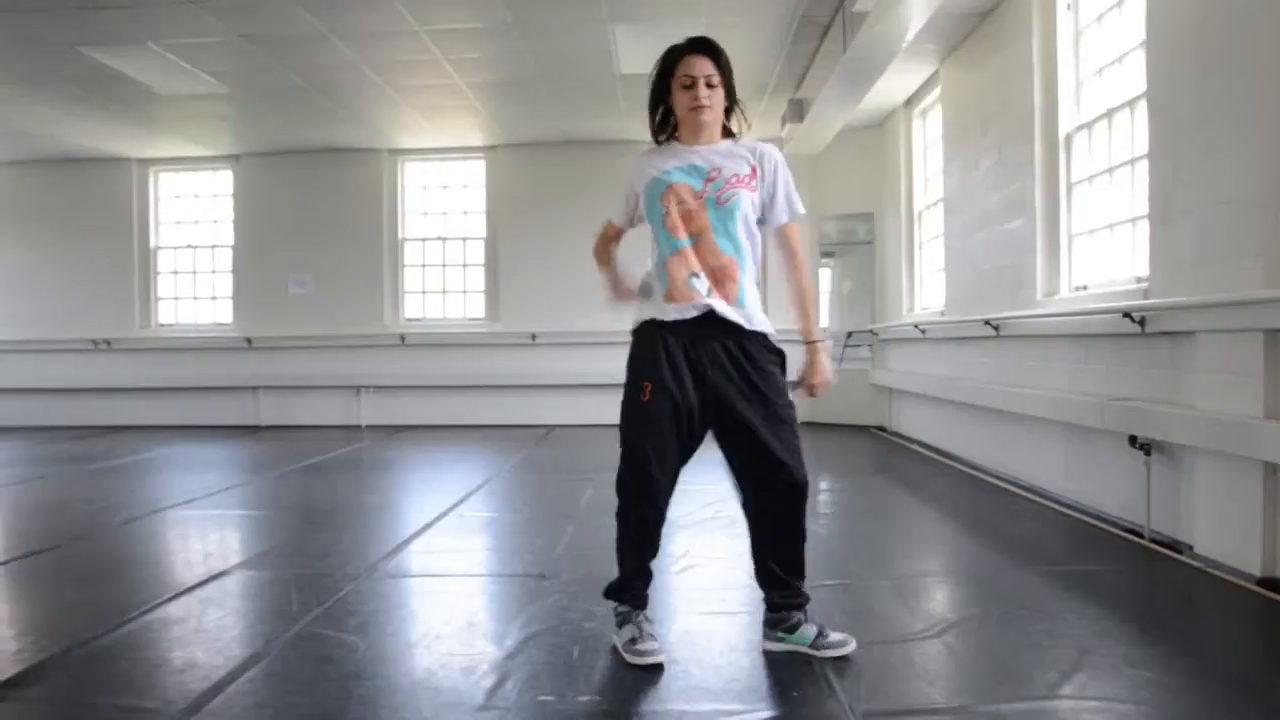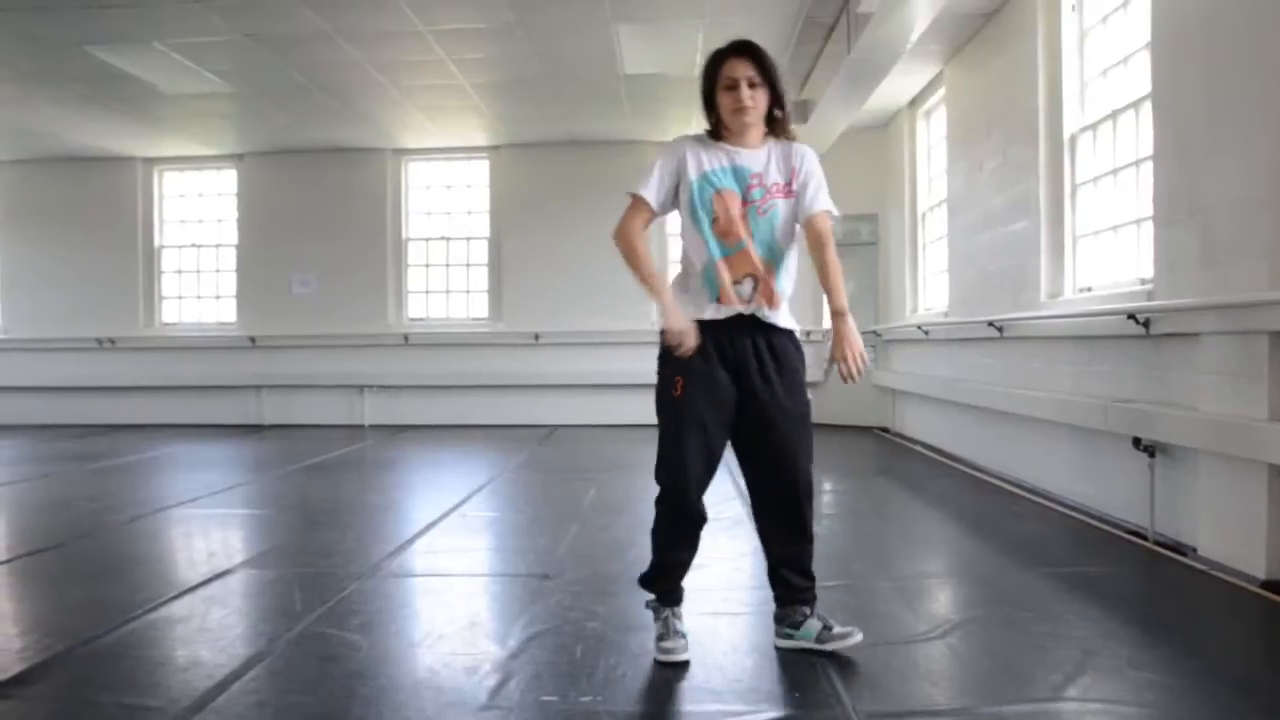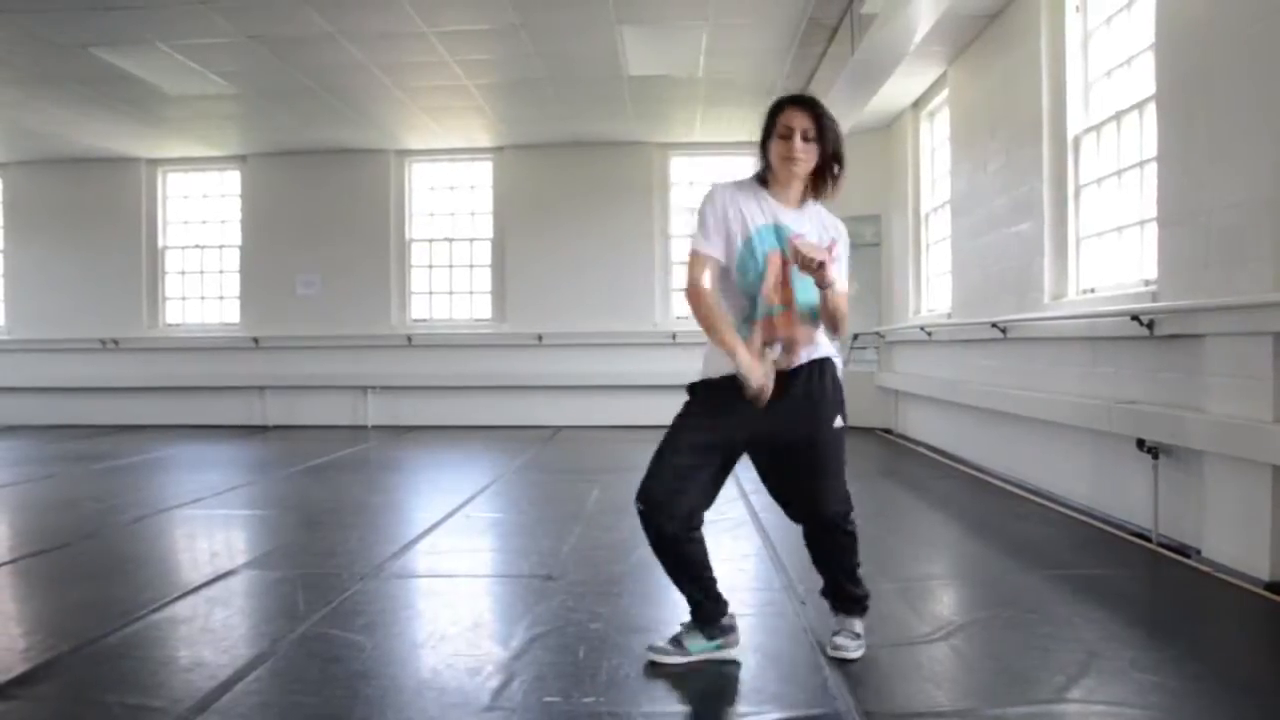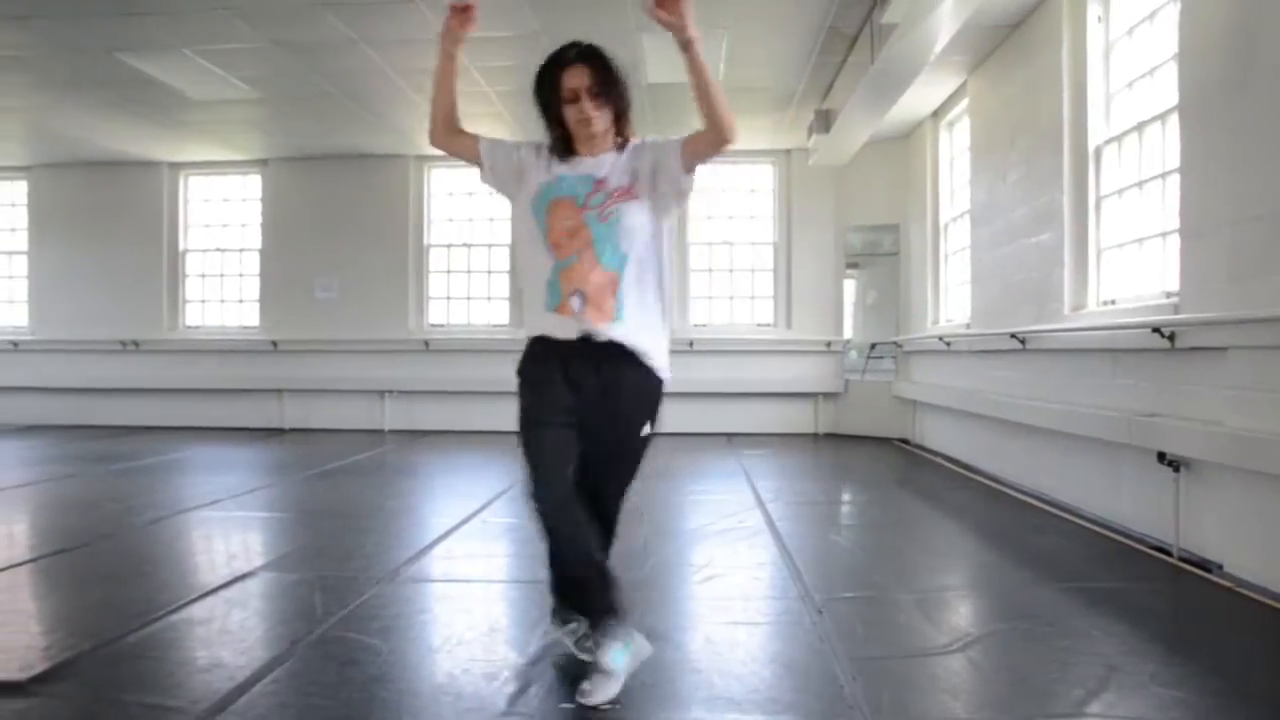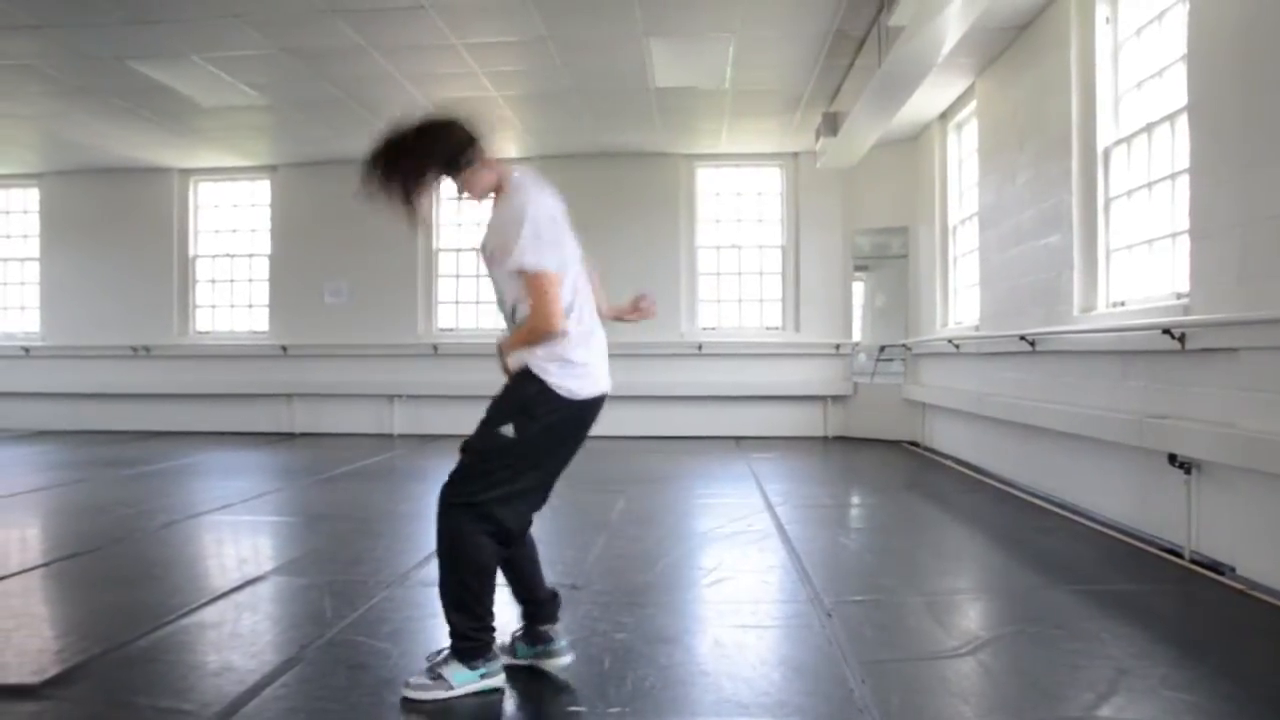
dt=0.7s
person 1, frame 1
left shoulder: (761, 159)
right shoulder: (649, 166)
left elbow: (792, 253)
right elbow: (609, 237)
left wrist: (815, 343)
right wrist: (613, 275)
left hip: (743, 338)
right hip: (665, 339)
left knee: (782, 475)
right knee: (644, 481)
left ankle: (785, 615)
right ankle: (631, 611)
person 1, frame 2
left shoulder: (797, 158)
right shoulder: (685, 155)
left elbow: (822, 242)
right elbow: (628, 232)
left wrist: (843, 321)
right wrist: (668, 305)
left hip: (771, 337)
right hip: (697, 337)
left knee: (788, 480)
right knee: (682, 478)
left ankle: (794, 612)
right ankle: (666, 607)
person 1, frame 3
left shoulder: (828, 228)
right shoulder: (728, 200)
left elbow: (838, 324)
right elbow: (697, 287)
left wrist: (830, 286)
right wrist: (743, 360)
left hip: (806, 381)
right hip: (726, 383)
left knee: (828, 510)
right knee: (660, 503)
left ankle: (849, 611)
right ankle: (712, 622)
person 1, frame 4
left shoulder: (649, 163)
right shoulder: (533, 168)
left elbow: (722, 136)
right elbow: (446, 137)
left hip: (629, 360)
right hip: (554, 355)
left knee: (596, 500)
right knee: (554, 495)
left ankle: (581, 609)
right ankle: (612, 631)
person 1, frame 5
left shoulder: (524, 207)
right shoulder: (520, 193)
left elbow: (547, 320)
left wrist: (508, 346)
right wrist: (608, 310)
left hip: (556, 381)
right hip: (563, 379)
left knee: (464, 502)
right knee: (498, 505)
left ankle: (474, 656)
right ankle: (541, 634)
